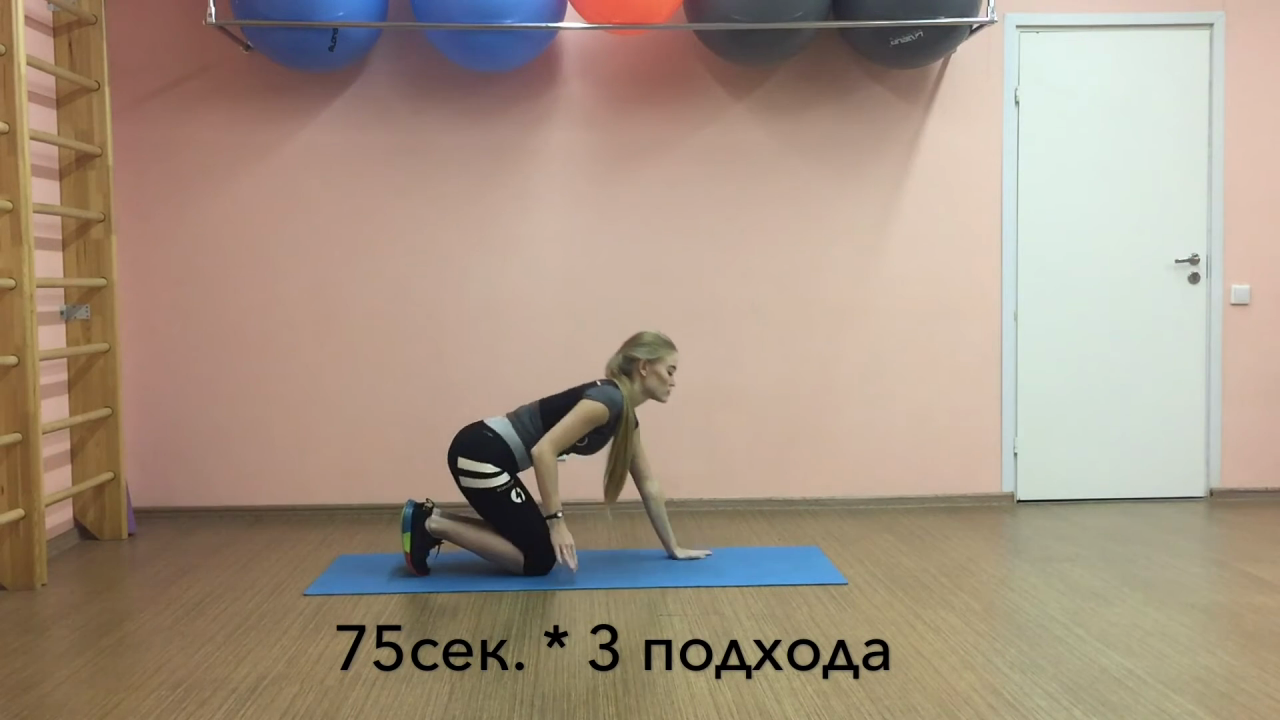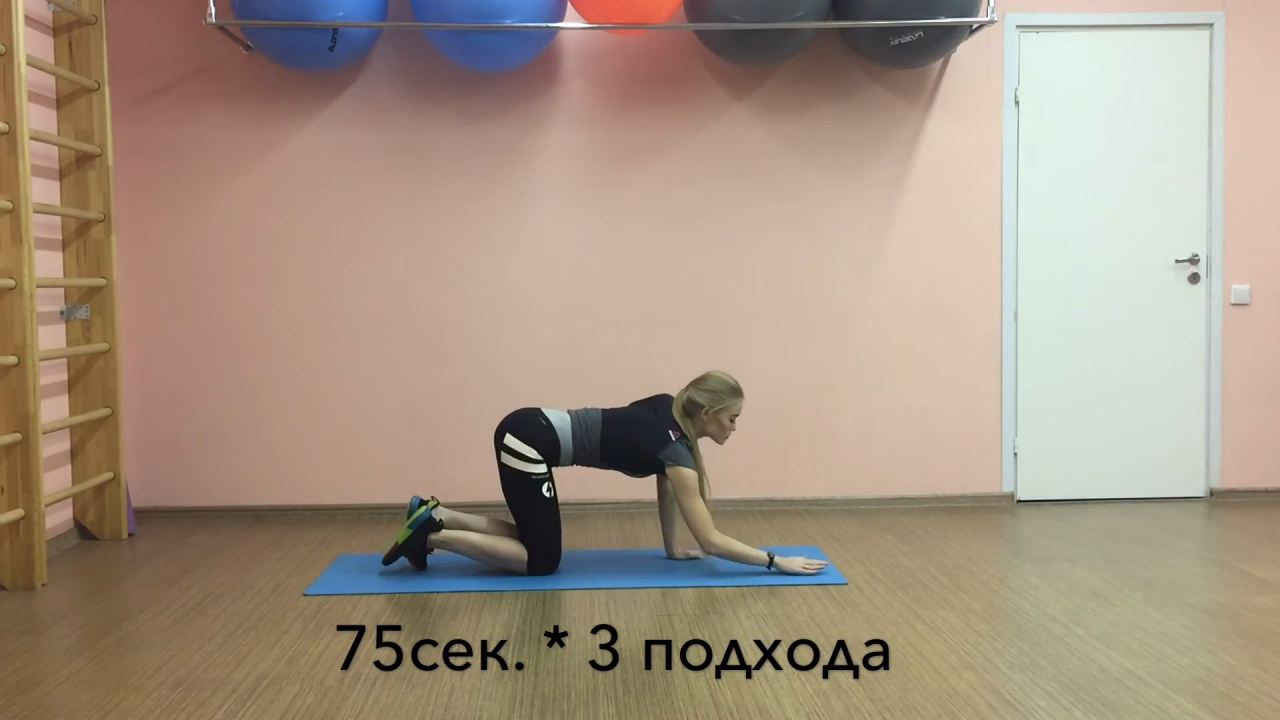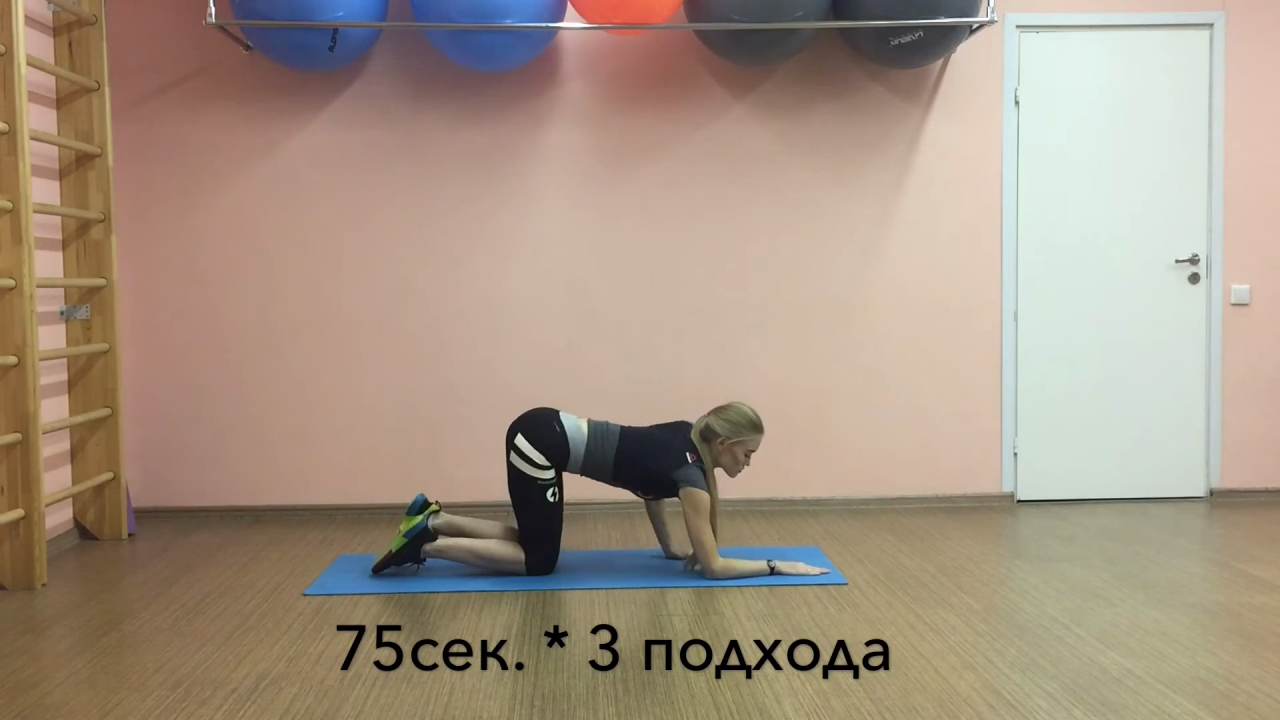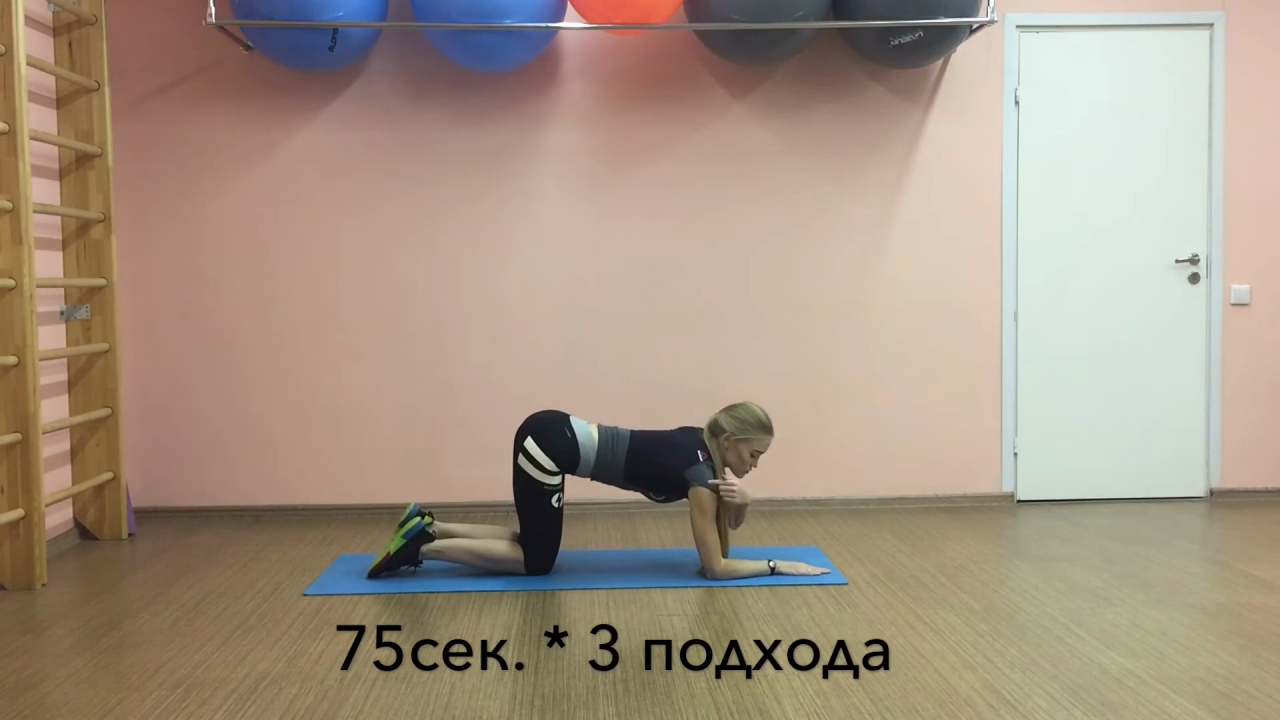
dt=0.7s
person 1, frame 1
left shoulder: (621, 411)
right shoulder: (608, 401)
left elbow: (647, 484)
right elbow: (542, 452)
left wrist: (672, 546)
right wrist: (556, 522)
left hip: (484, 451)
right hip: (478, 453)
left knee: (527, 541)
right knee: (538, 559)
left ankle: (430, 518)
right ankle: (432, 525)
person 1, frame 2
left shoulder: (670, 410)
right shoulder: (675, 448)
left elbow: (665, 488)
right elbow: (711, 541)
left wrist: (673, 549)
right wrist: (777, 561)
left hip: (524, 430)
right hip: (528, 441)
left knee: (536, 544)
right knee: (542, 562)
left ankle: (438, 516)
right ankle: (433, 535)
person 1, frame 3
left shoulder: (687, 434)
right shoulder: (691, 472)
right elbow: (713, 566)
left wrist: (669, 548)
right wrist: (778, 565)
left hip: (541, 430)
right hip: (540, 442)
left knee: (533, 541)
right knee: (538, 561)
left ankle: (434, 519)
right ankle: (426, 544)
person 1, frame 4
left shoulder: (701, 441)
right shoulder: (700, 470)
left elbow: (731, 521)
right elbow: (715, 567)
left wrist: (739, 503)
right wrist: (777, 566)
left hip: (549, 433)
right hip: (549, 446)
left knee: (535, 544)
right knee: (538, 561)
left ankle: (430, 527)
right ankle: (425, 546)
